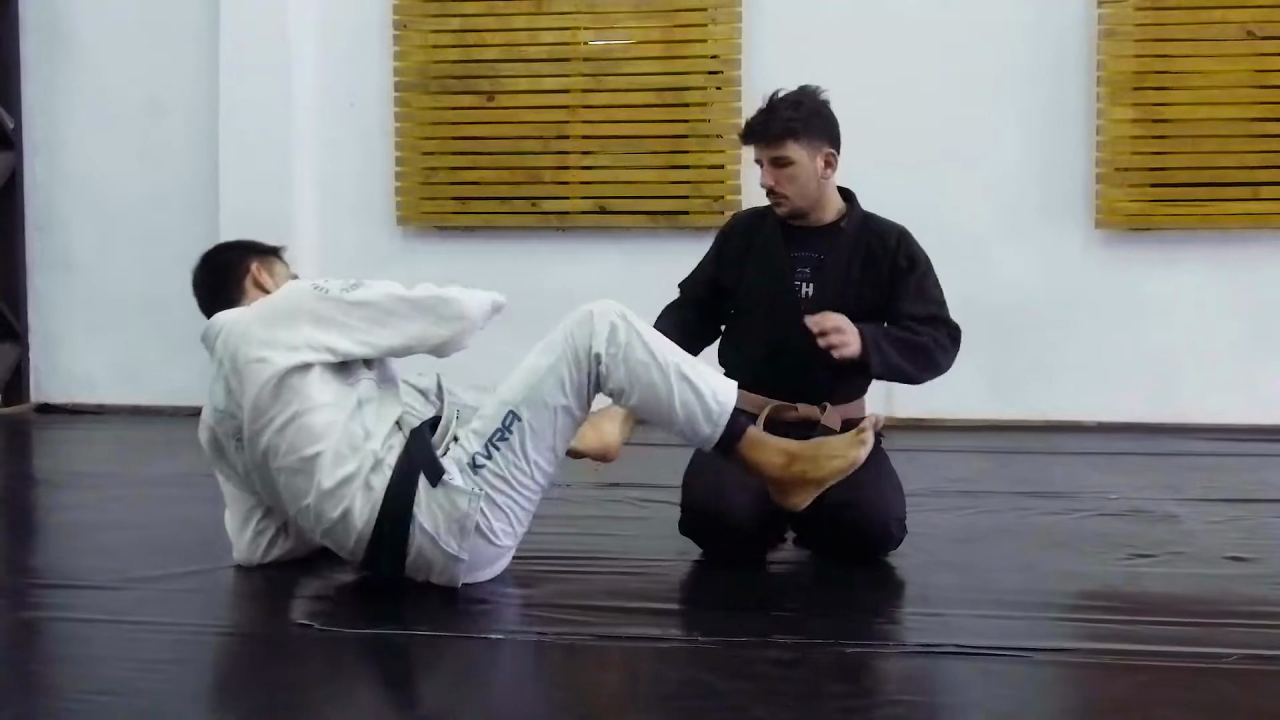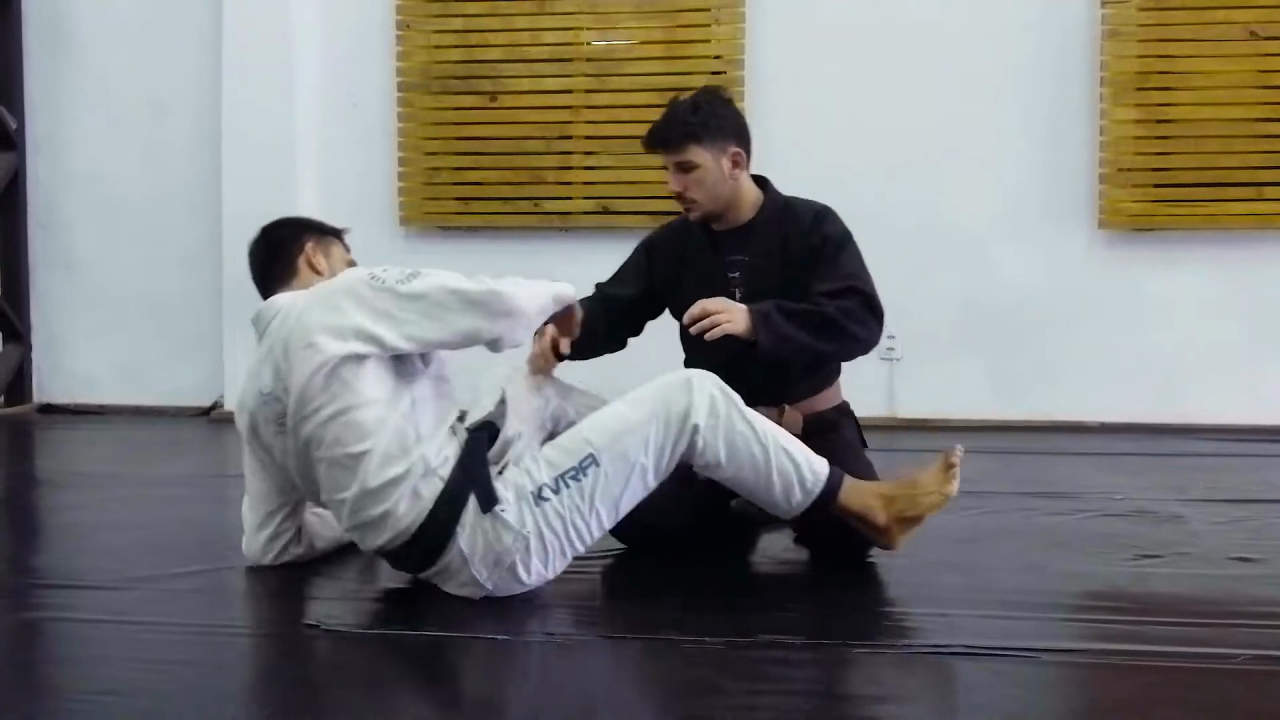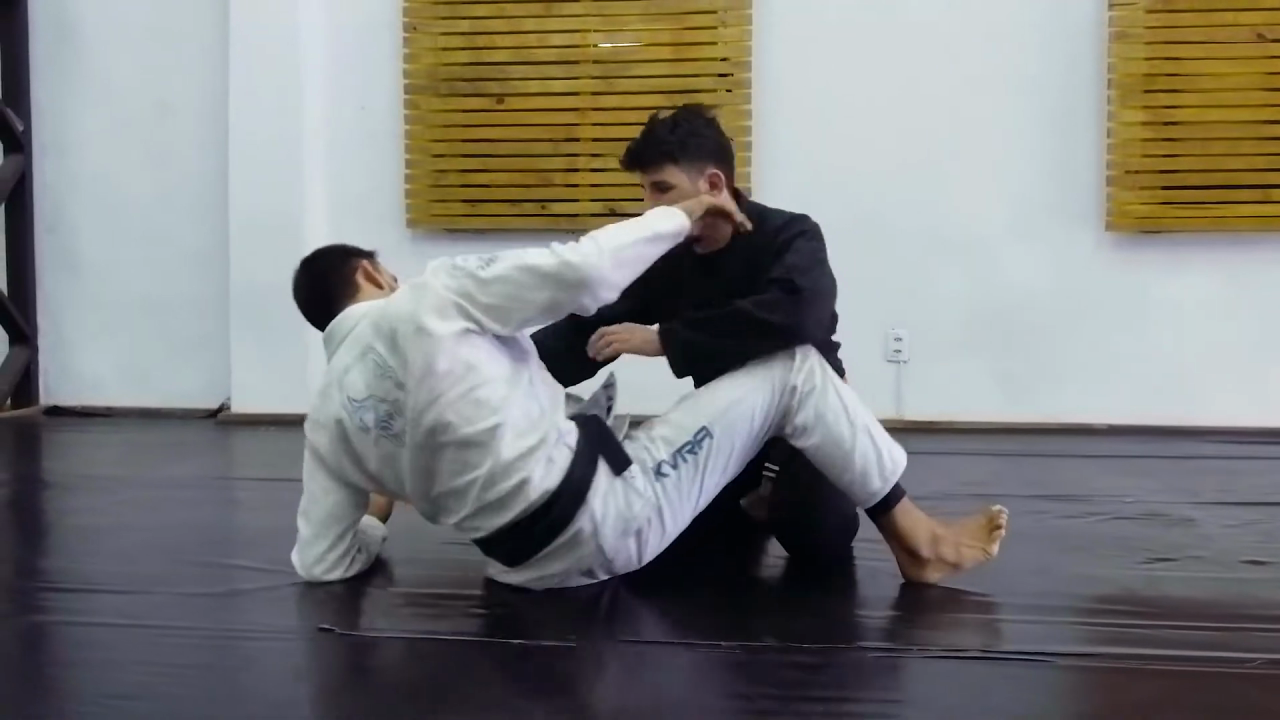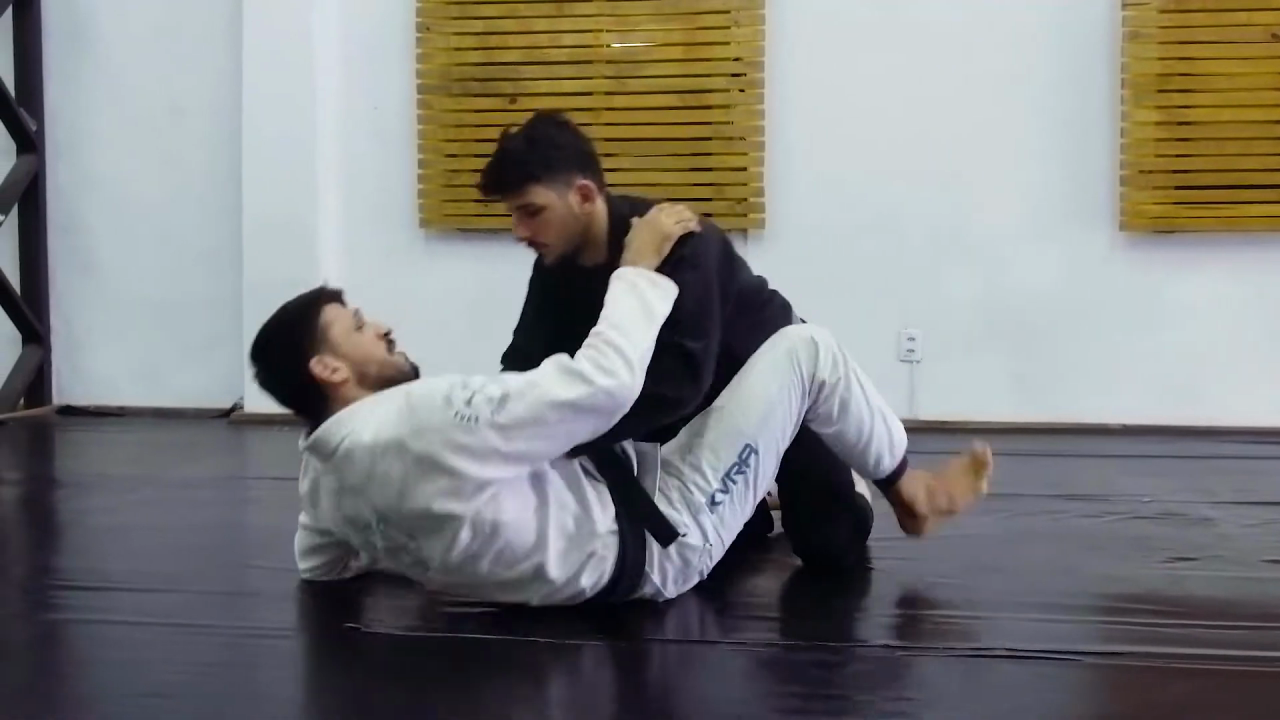
dt=0.5s
person 1, frame 1
left shoulder: (216, 419)
right shoulder: (282, 311)
left elbow: (258, 545)
right elbow: (449, 315)
right wrist: (486, 300)
left hip: (401, 545)
right hip: (452, 521)
left knee: (406, 395)
right knee: (599, 326)
left ankle: (566, 436)
right ankle: (777, 462)
person 1, frame 2
left shoulder: (255, 396)
right shoulder: (340, 299)
left elbow: (269, 546)
right elbow: (499, 308)
right wrist: (559, 297)
left hip: (435, 550)
right hip: (495, 542)
left knee: (533, 395)
right knee: (691, 398)
right ankle: (869, 507)
person 1, frame 3
left shoulder: (325, 418)
right shoulder: (432, 296)
left elbow: (320, 563)
right elbow: (583, 272)
left wrist: (377, 510)
right wrist: (678, 216)
left hip: (531, 563)
right hip: (604, 517)
left knee: (593, 404)
right knee: (793, 367)
right ankle: (915, 539)
person 1, frame 4
left shoulder: (324, 479)
right shoulder: (424, 420)
left elbow: (319, 563)
right elbow: (604, 384)
right wrist: (640, 263)
left hip: (572, 577)
right hip: (654, 552)
right knee: (804, 350)
right ankle: (910, 486)
person 2, frame 1
left shoulder: (886, 244)
right shoulder: (742, 234)
left elbow: (936, 341)
right elbow: (696, 310)
left wrist: (866, 343)
left hip: (836, 429)
right hip: (743, 421)
left knee: (874, 531)
right knee: (721, 521)
left ankle: (799, 508)
right ankle: (767, 510)
person 2, frame 2
left shoulder: (813, 229)
right shoulder: (672, 243)
left elbow: (860, 322)
right elbow: (616, 309)
left wrist: (757, 321)
right wrist: (566, 331)
left hip: (810, 425)
left knee: (850, 531)
right knee: (637, 520)
right ankle: (751, 508)
person 2, frame 3
left shoulder: (790, 239)
right shoulder: (659, 258)
left elbow: (790, 321)
right elbow: (584, 329)
left wrist: (666, 339)
left knee: (818, 540)
left ankle: (769, 501)
right ankle: (752, 502)
person 2, frame 4
left shoulder: (676, 244)
right shoulder: (557, 269)
left elbow: (676, 381)
right elbow: (528, 366)
right hip: (698, 407)
left knee: (832, 547)
left ankle: (850, 490)
right ankle: (757, 498)
